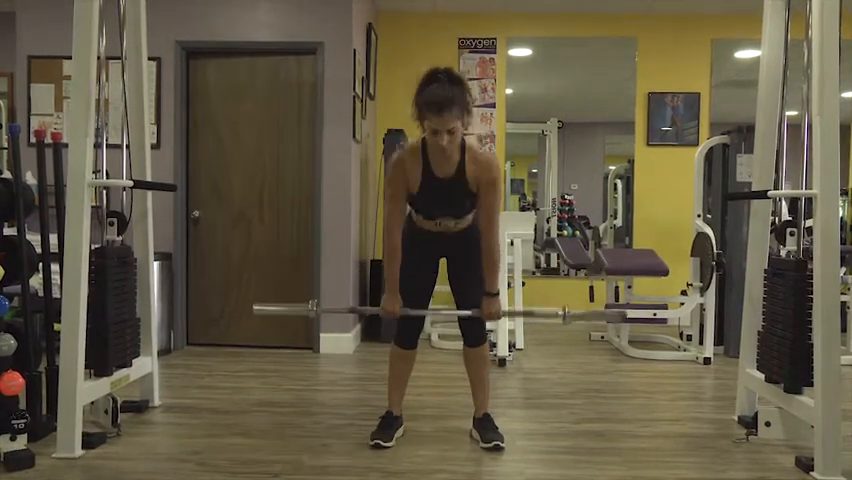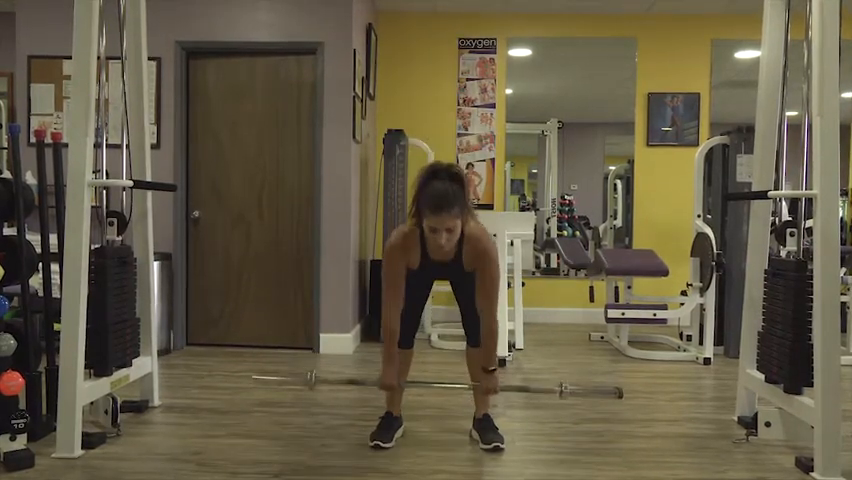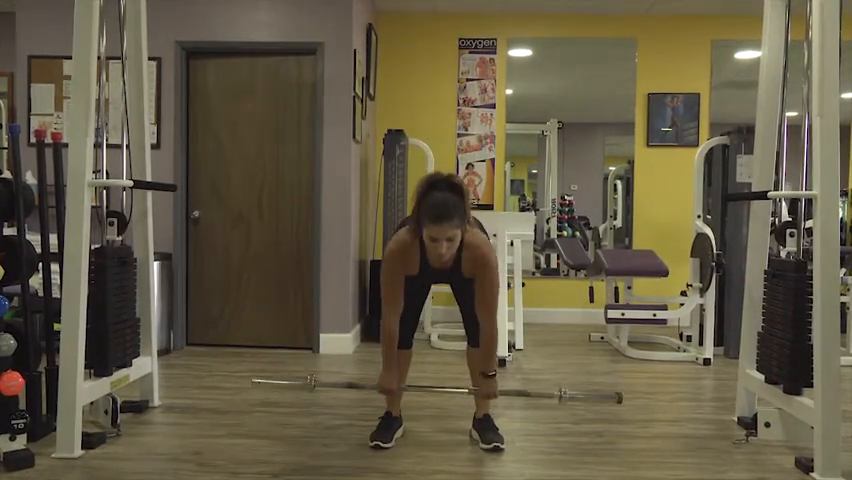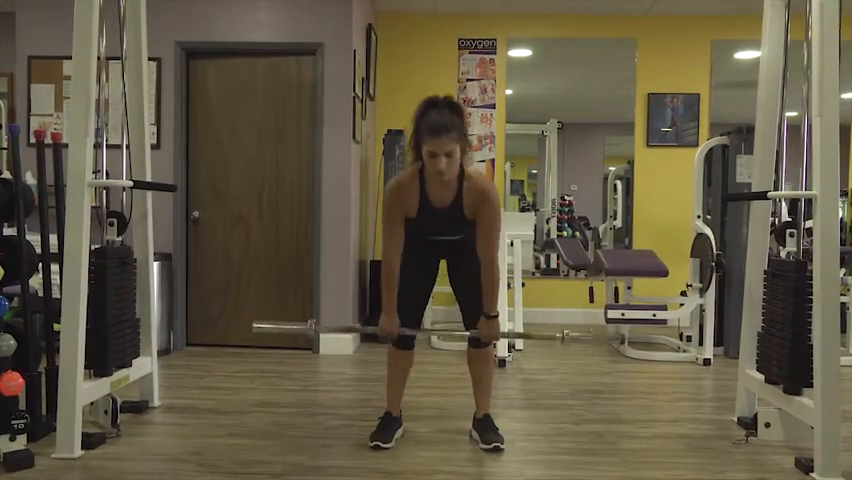
dt=0.4s
person 1, frame 1
left shoulder: (484, 164)
right shoulder: (402, 163)
left elbow: (489, 232)
right elbow: (393, 230)
left wrist: (491, 292)
right wrist: (391, 290)
left hip: (466, 242)
right hip: (418, 242)
left knee: (474, 328)
right knee: (407, 328)
left ankle: (482, 417)
right ankle: (393, 415)
person 1, frame 2
left shoulder: (482, 244)
right shoulder: (400, 243)
left elbow: (488, 317)
right elbow: (391, 314)
left wrist: (489, 368)
right wrist: (389, 365)
left knee: (476, 330)
right knee: (403, 330)
left ankle: (482, 418)
right ankle: (393, 416)
person 1, frame 3
left shoulder: (481, 250)
right shoulder: (399, 248)
left elbow: (488, 324)
right elbow: (390, 318)
left wrist: (488, 373)
right wrist: (389, 369)
left knee: (477, 329)
right knee: (402, 329)
left ankle: (482, 418)
right ankle: (392, 416)
person 1, frame 4
left shoulder: (482, 190)
right shoulder: (400, 188)
left elbow: (489, 259)
right elbow: (392, 256)
left wrist: (490, 315)
right wrist: (388, 312)
left hip: (465, 250)
right hip: (419, 249)
left knee: (479, 332)
right knee: (403, 330)
left ankle: (482, 418)
right ankle: (392, 416)
